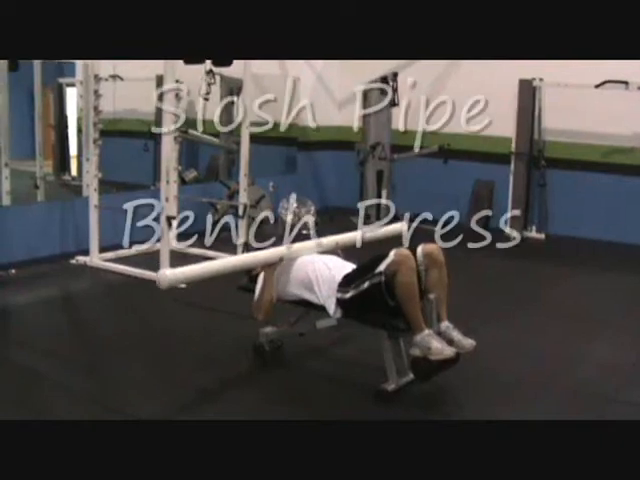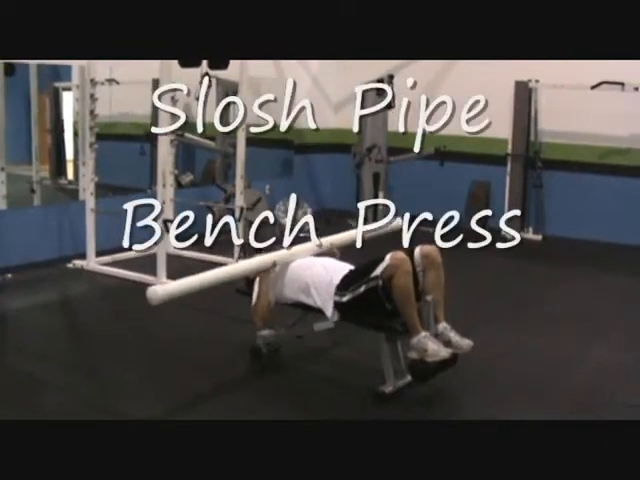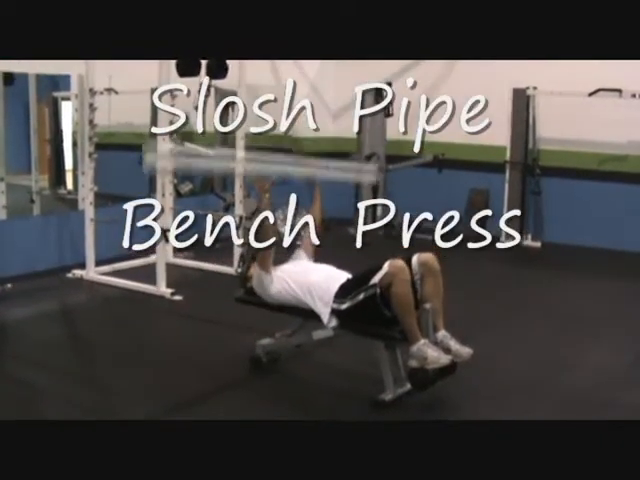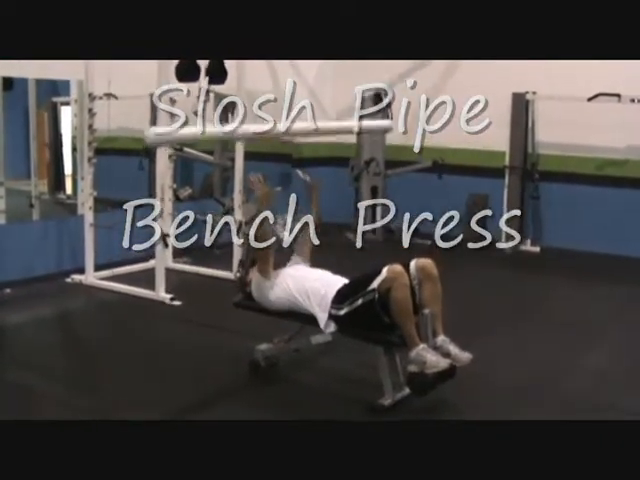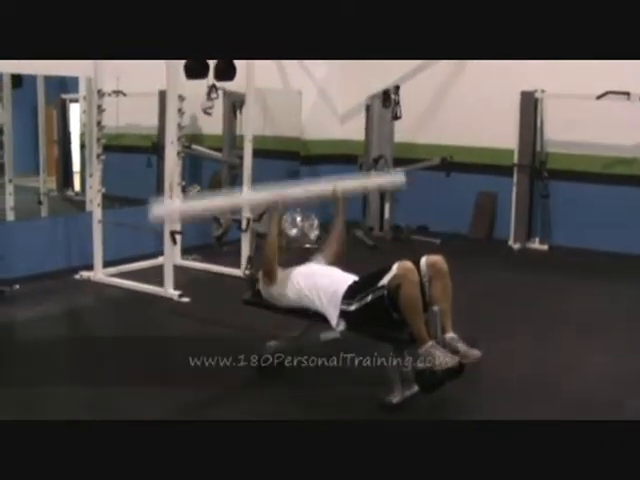
dt=1s
person 1, frame 1
left shoulder: (293, 260)
right shoulder: (268, 275)
right elbow: (261, 314)
left wrist: (336, 251)
right wrist: (270, 268)
left hip: (357, 282)
right hip: (343, 292)
left knee: (432, 252)
right knee: (401, 258)
left ankle: (443, 328)
right ankle: (422, 338)
person 1, frame 2
left shoulder: (293, 264)
right shoulder: (267, 278)
right elbow: (260, 321)
left wrist: (334, 256)
right wrist: (265, 274)
left hip: (353, 280)
right hip: (342, 294)
left knee: (429, 253)
right knee: (398, 261)
left ankle: (442, 330)
right ankle: (418, 340)
person 1, frame 3
left shoulder: (292, 268)
right shoulder: (266, 285)
left elbow: (313, 230)
right elbow: (263, 248)
left wrist: (315, 189)
right wrist: (264, 200)
left hip: (352, 289)
right hip: (339, 303)
left knee: (428, 262)
right knee: (397, 269)
left ankle: (441, 338)
right ankle: (418, 350)
person 1, frame 4
left shoulder: (290, 272)
right shoulder: (264, 289)
left elbow: (307, 235)
right elbow: (263, 248)
left wrist: (313, 192)
right wrist: (264, 204)
left hip: (350, 296)
right hip: (337, 306)
left knee: (425, 267)
right knee: (395, 273)
left ankle: (439, 341)
right ankle: (417, 353)
person 1, frame 5
left shoulder: (303, 271)
right shoulder: (274, 287)
left elbow: (334, 247)
right elbow: (269, 264)
left wrist: (340, 205)
right wrist: (275, 220)
left hip: (358, 289)
right hip: (347, 303)
left knee: (435, 263)
right knee: (405, 270)
left ankle: (449, 339)
right ankle: (426, 350)
